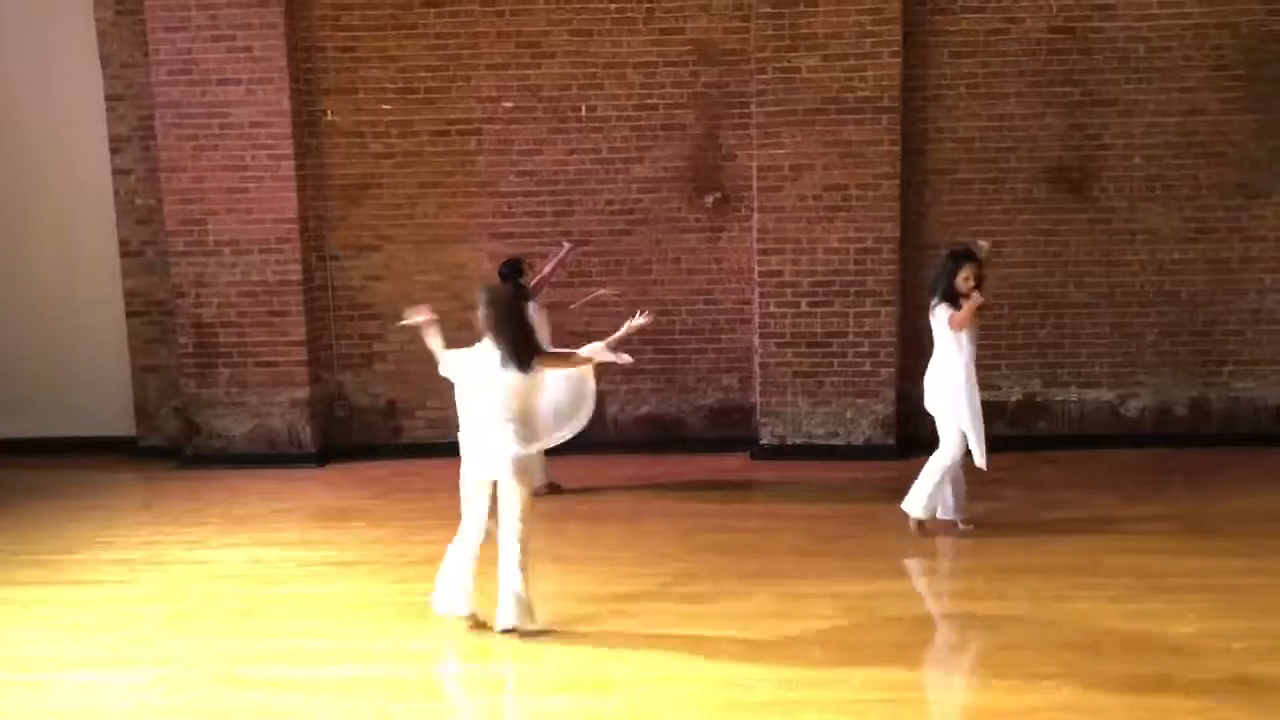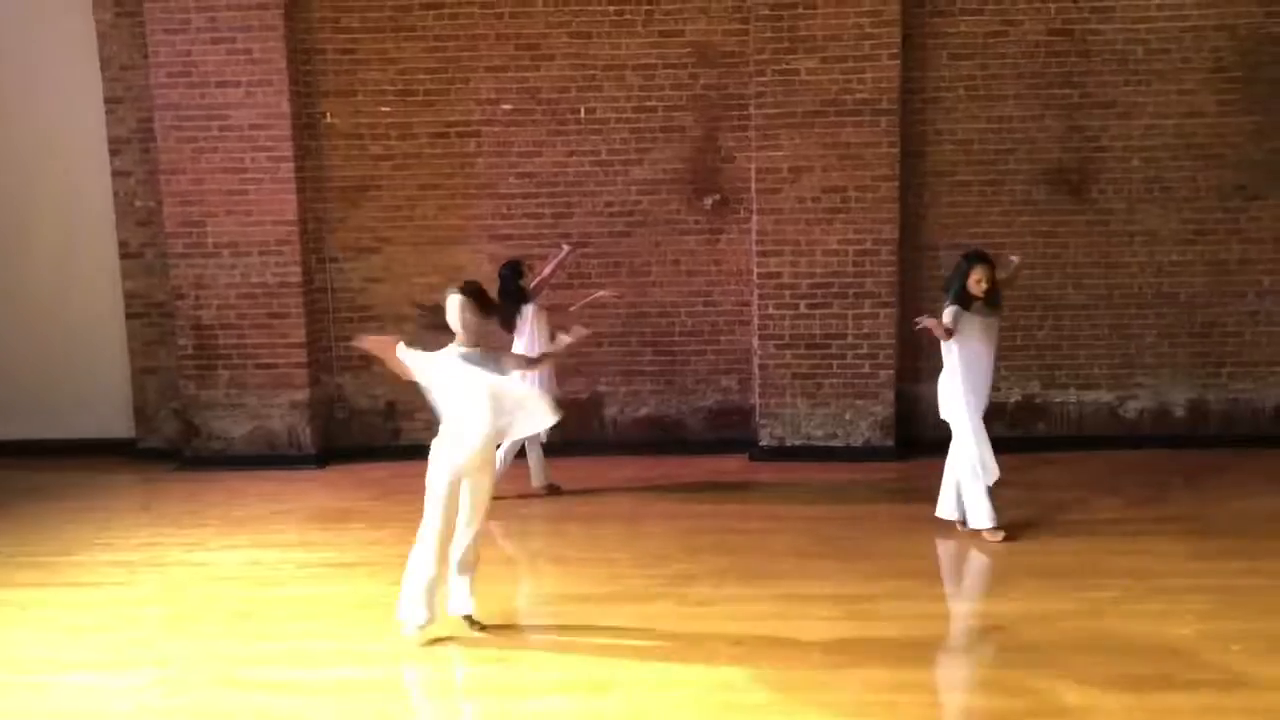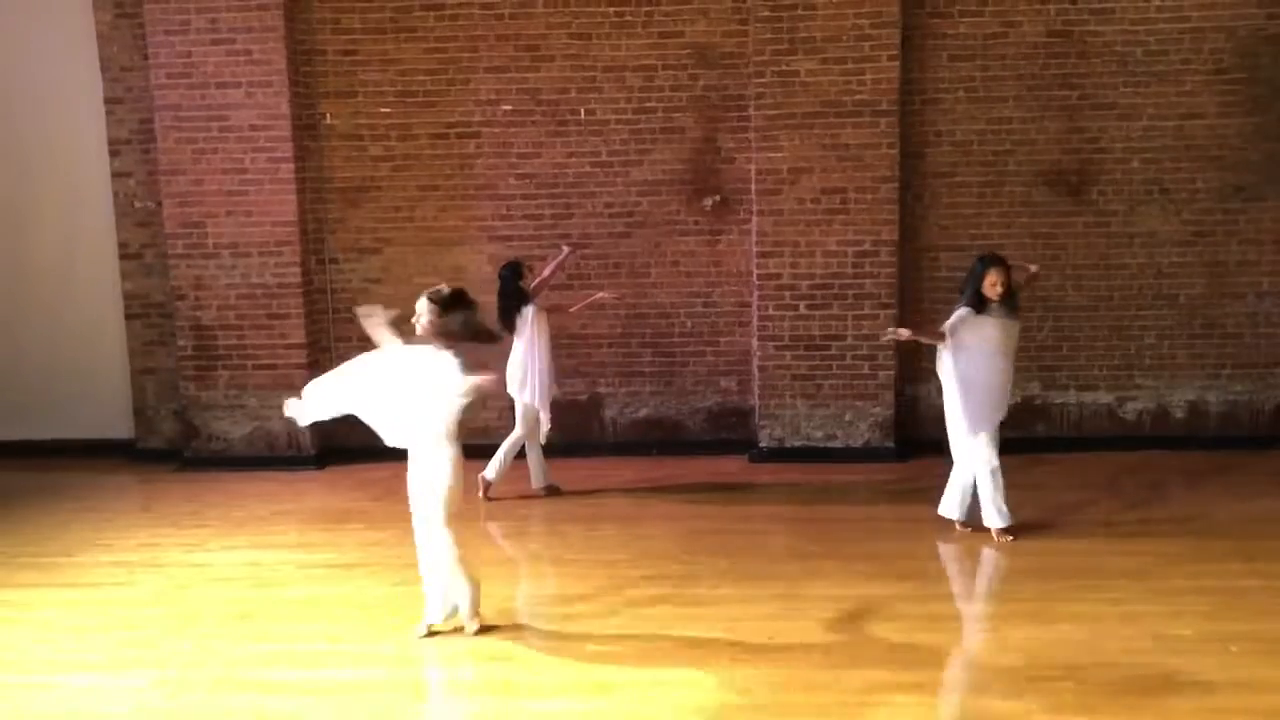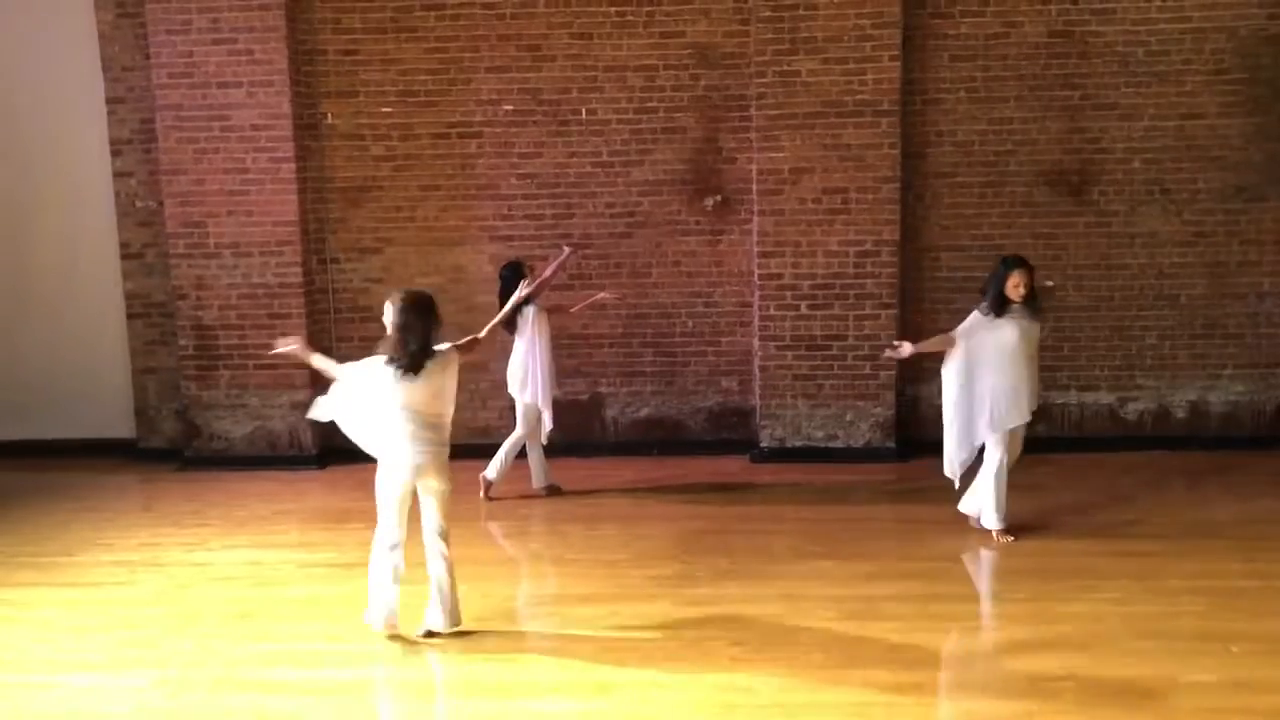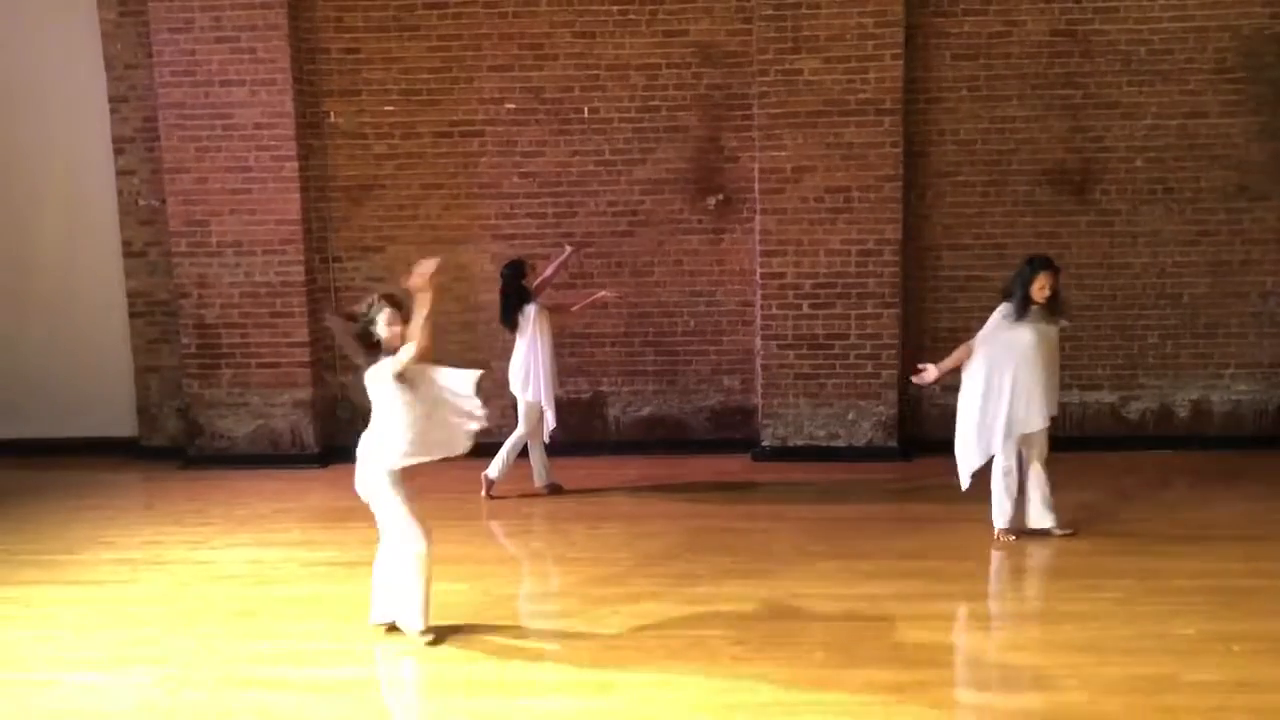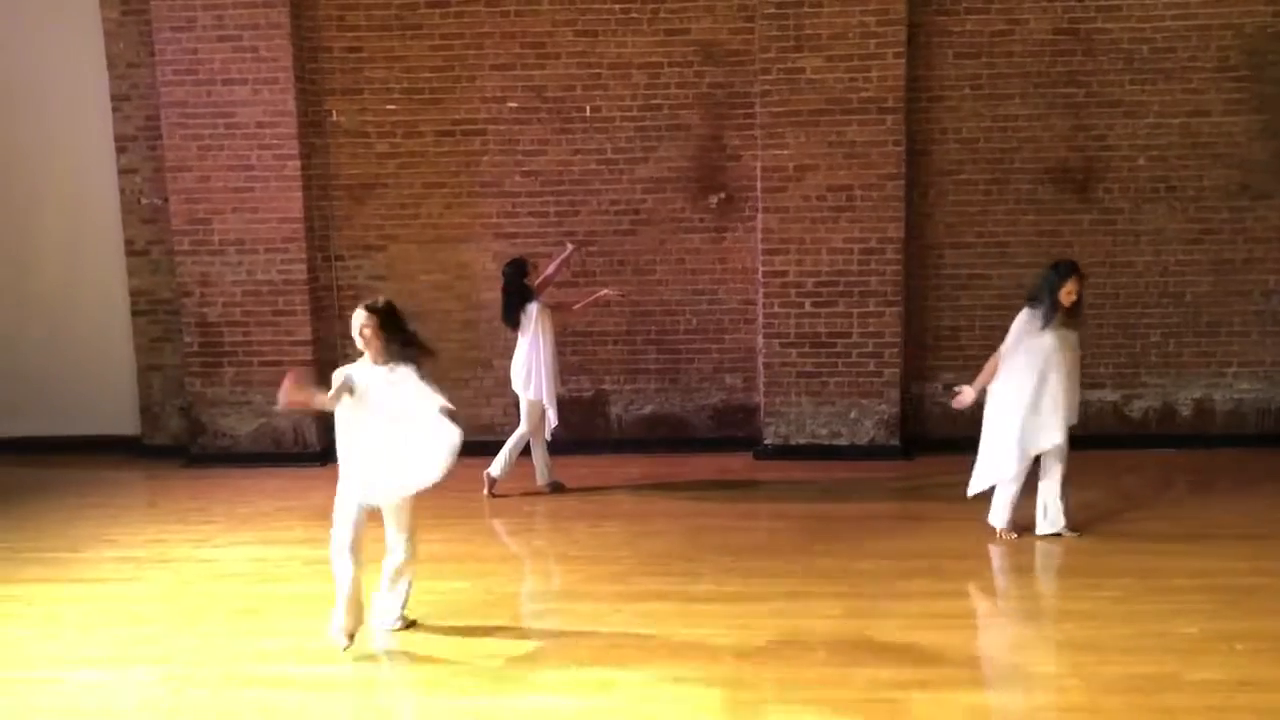
dt=0.2s
person 1, frame 1
left shoulder: (470, 359)
right shoulder: (530, 359)
left elbow: (442, 358)
right elbow: (581, 358)
left wrist: (430, 326)
right wrist: (620, 335)
left hip: (477, 456)
right hip: (515, 457)
left knee: (471, 531)
right knee: (511, 535)
left ankle: (455, 601)
right ankle: (513, 614)
person 1, frame 2
left shoulder: (493, 356)
right shoulder: (443, 358)
left elbow: (530, 364)
right elbow: (409, 368)
left wrist: (562, 344)
right wrist: (389, 348)
left hip: (482, 457)
right hip: (451, 456)
left knee: (469, 534)
right knee: (434, 533)
left ankle: (461, 605)
right ankle: (416, 611)
person 1, frame 3
left shoulder: (449, 361)
right shoulder: (424, 354)
left elbow: (462, 386)
right elbow: (399, 349)
left wrist: (479, 380)
right wrist: (381, 325)
left hip: (440, 457)
right hip: (423, 456)
left knee: (437, 535)
right knee: (425, 535)
left ankle: (467, 605)
right ankle: (439, 609)
person 1, frame 4
left shoulder: (384, 368)
right shoulder: (444, 359)
left elbow: (341, 371)
right elbow: (476, 340)
left wrist: (306, 352)
right wrist: (510, 305)
left hip: (397, 460)
right hip: (434, 460)
left knee: (388, 538)
right knee: (436, 538)
left ankle: (383, 614)
right ankle: (441, 618)
person 1, frame 5
left shoulder: (395, 365)
right shoulder: (385, 367)
right elbow: (417, 346)
right wrist: (423, 296)
left hip: (381, 466)
right hip: (381, 468)
left knee: (392, 541)
right knee: (412, 542)
left ankle: (386, 613)
right ankle: (411, 619)
person 1, frame 6
left shoulder: (406, 373)
right shoulder: (348, 375)
left elbow: (429, 402)
right elbow: (331, 401)
right wrist: (303, 396)
left hip: (399, 477)
right hip: (356, 474)
left knee: (401, 551)
right knee: (344, 550)
left ankle: (390, 614)
right ankle: (344, 623)
person 2, frame 1
left shoulder: (959, 301)
right shoulder: (943, 308)
right elbow: (958, 322)
left wrist: (978, 258)
right wrist: (971, 306)
left hip: (958, 387)
right hip: (946, 388)
left knee: (955, 449)
right knee: (951, 449)
left ankle: (950, 510)
right ankle: (917, 508)
person 2, frame 2
left shoulder: (987, 308)
right shoulder: (955, 311)
left elbow: (997, 287)
right elbow: (948, 332)
left wrist: (1012, 273)
right wrist: (938, 327)
left hip: (976, 392)
right hip: (959, 392)
left knee: (962, 452)
right knee: (972, 452)
left ankle: (951, 511)
right ankle: (983, 520)
person 2, frame 3
left shoulder: (1007, 310)
right shoulder: (968, 314)
right elbow: (943, 335)
left wrist: (1029, 280)
right wrist: (915, 334)
left hip: (996, 396)
right hip: (973, 397)
left knee: (971, 455)
right knee: (986, 457)
left ankle: (954, 510)
right ankle: (996, 521)
person 2, frame 4
left shoulder: (1029, 312)
right shoulder: (987, 315)
right elbow: (953, 338)
left wrist: (1042, 292)
right wrist: (915, 348)
left hip: (1018, 398)
right hip: (994, 398)
left knee: (1009, 455)
right knee: (996, 458)
left ankle: (974, 506)
right ankle: (994, 522)
person 2, frame 5
left shoulder: (1048, 316)
right shoulder: (1008, 313)
right elbow: (974, 345)
right wrist: (940, 368)
left hip: (1038, 401)
right hip: (1010, 400)
left knee: (1037, 459)
right knee: (1007, 460)
left ankle: (1042, 518)
right ankle: (1002, 521)
person 2, frame 6
left shoulder: (1066, 320)
right shoulder: (1031, 318)
right elbow: (1002, 355)
right wrist: (975, 388)
left hip: (1057, 407)
right hip: (1029, 406)
left knee: (1055, 464)
right knee: (1017, 464)
left ankle: (1051, 522)
right ankle: (1000, 519)
person 3, frame 1
left shoulder: (531, 303)
right shoulder: (525, 301)
left elbow: (565, 308)
right elbow: (546, 273)
left wrist: (596, 295)
right wrist: (566, 251)
left ankle: (541, 480)
person 3, frame 2
left shoulder: (529, 305)
right shoulder: (525, 302)
left elbow: (565, 310)
right elbow: (546, 276)
left wrist: (595, 297)
right wrist: (566, 253)
left hip: (531, 373)
right hip: (527, 373)
left knee: (533, 430)
left ankle: (541, 481)
person 3, frame 3
left shoulder: (529, 307)
right shoulder: (524, 303)
left elbow: (565, 312)
right elbow: (546, 277)
left wrist: (594, 299)
right wrist: (566, 254)
left hip: (529, 374)
right hip: (525, 375)
left knee: (532, 431)
right knee: (522, 431)
left ankle: (540, 482)
right ankle: (487, 476)
person 3, frame 4
left shoulder: (532, 307)
right shoulder: (526, 304)
left elbow: (565, 312)
right elbow: (548, 277)
left wrist: (596, 299)
right wrist: (567, 255)
left hip: (532, 374)
right hip: (527, 374)
left knee: (533, 431)
right knee: (523, 431)
left ankle: (542, 482)
right ankle: (489, 475)
person 3, frame 5
left shoulder: (532, 305)
right shoulder: (528, 303)
left elbow: (567, 310)
right elbow: (549, 275)
left wrist: (597, 297)
right wrist: (568, 254)
left hip: (533, 372)
right hip: (528, 373)
left knee: (535, 430)
right knee: (525, 430)
left ankle: (544, 480)
right ankle: (491, 474)
person 3, frame 6
left shoulder: (535, 304)
right shoulder: (529, 301)
left elbow: (570, 309)
right elbow: (551, 273)
left wrist: (599, 296)
right wrist: (569, 252)
left hip: (535, 371)
right hip: (530, 372)
left knee: (537, 429)
right knee: (527, 428)
left ankle: (545, 479)
right ankle: (493, 473)
